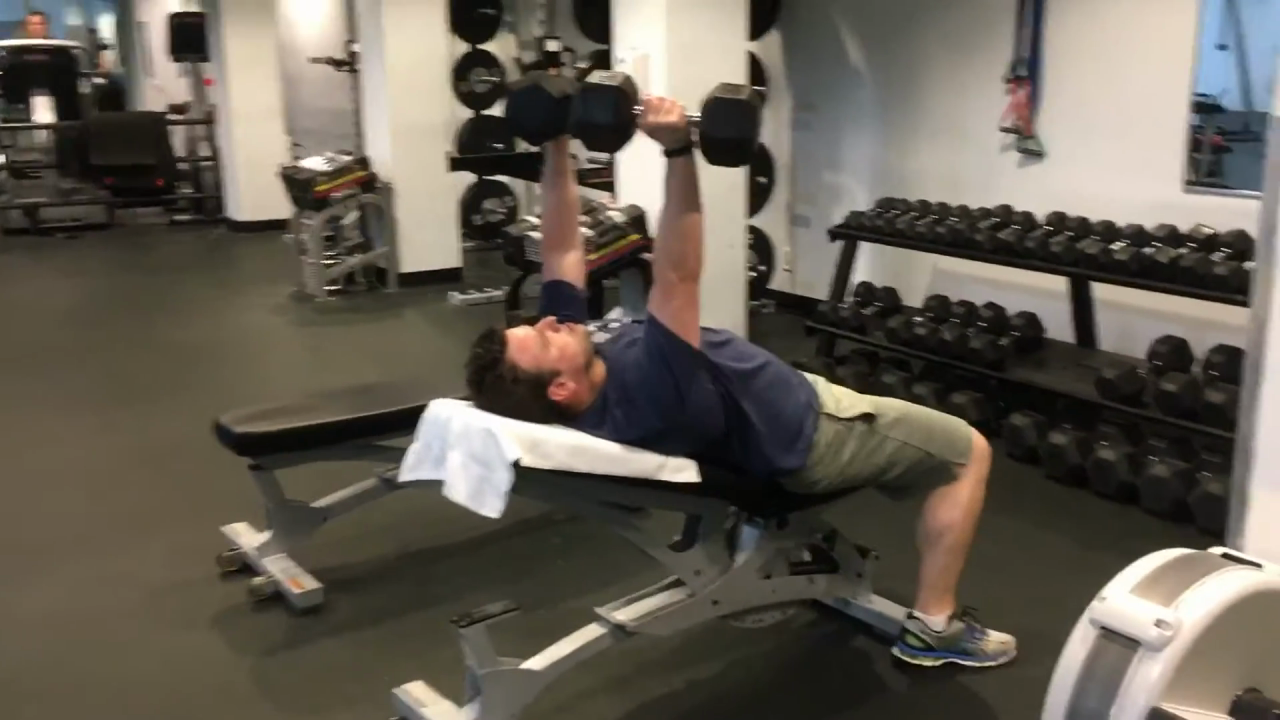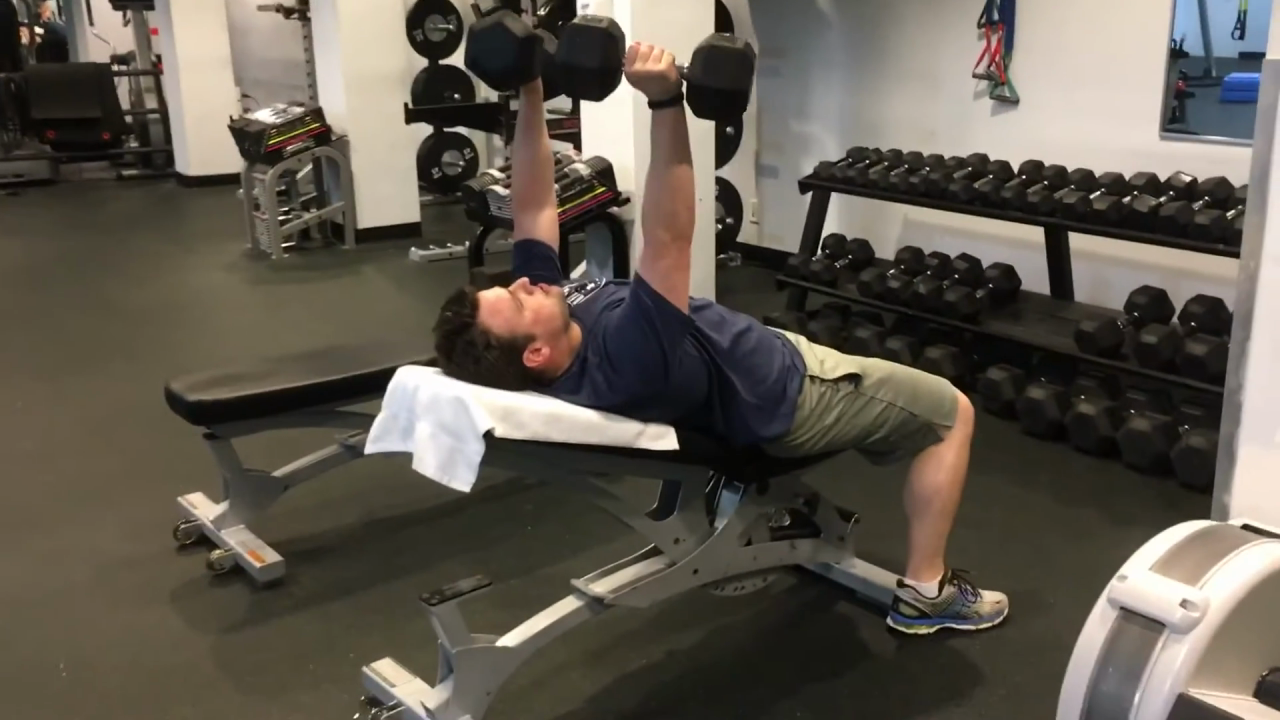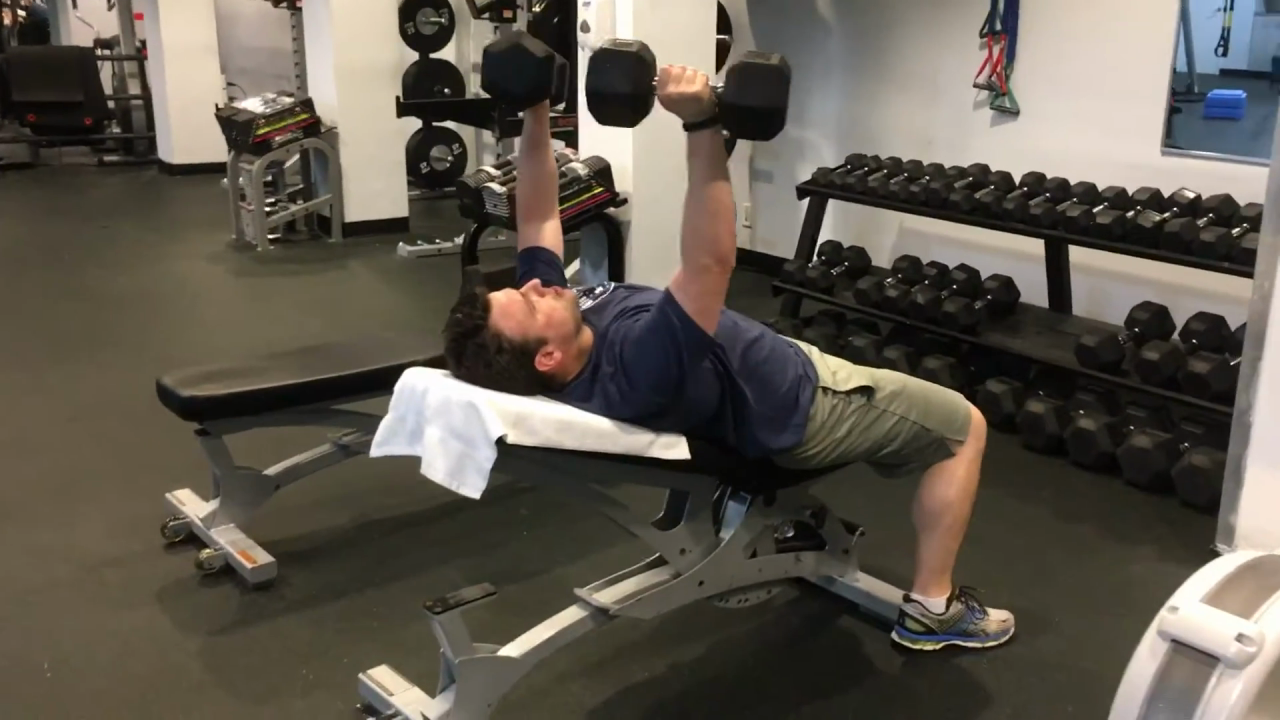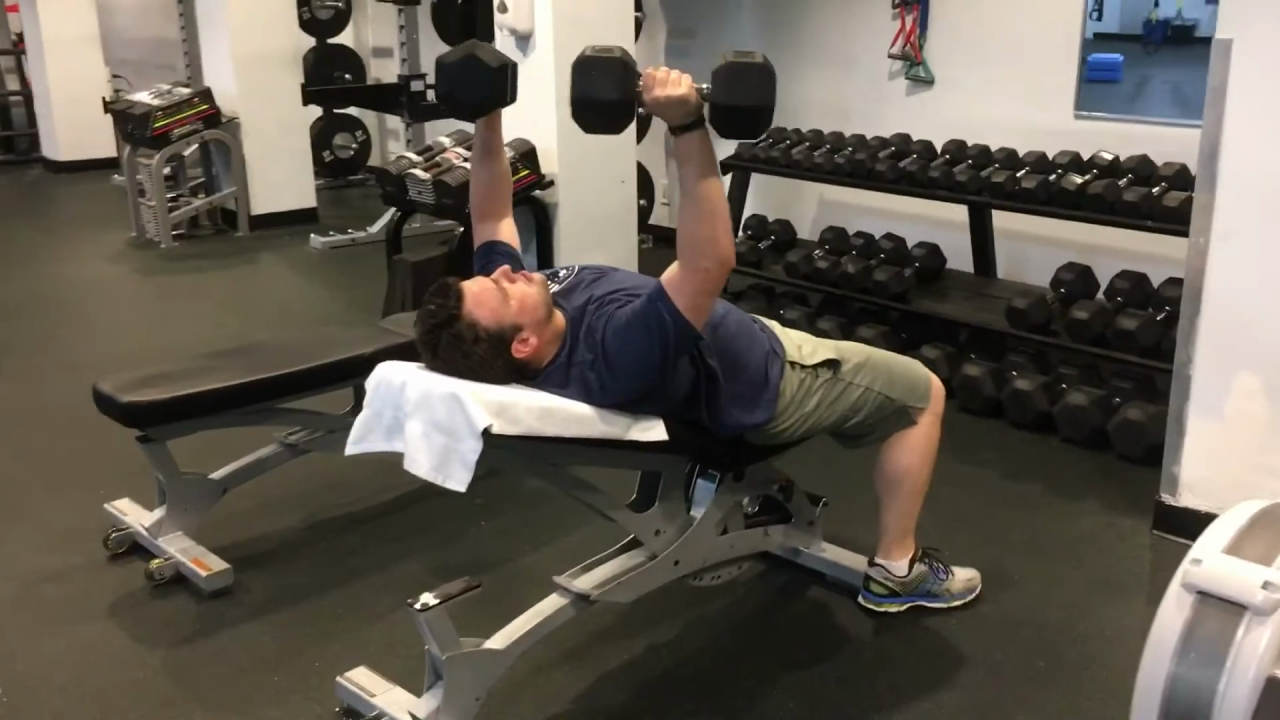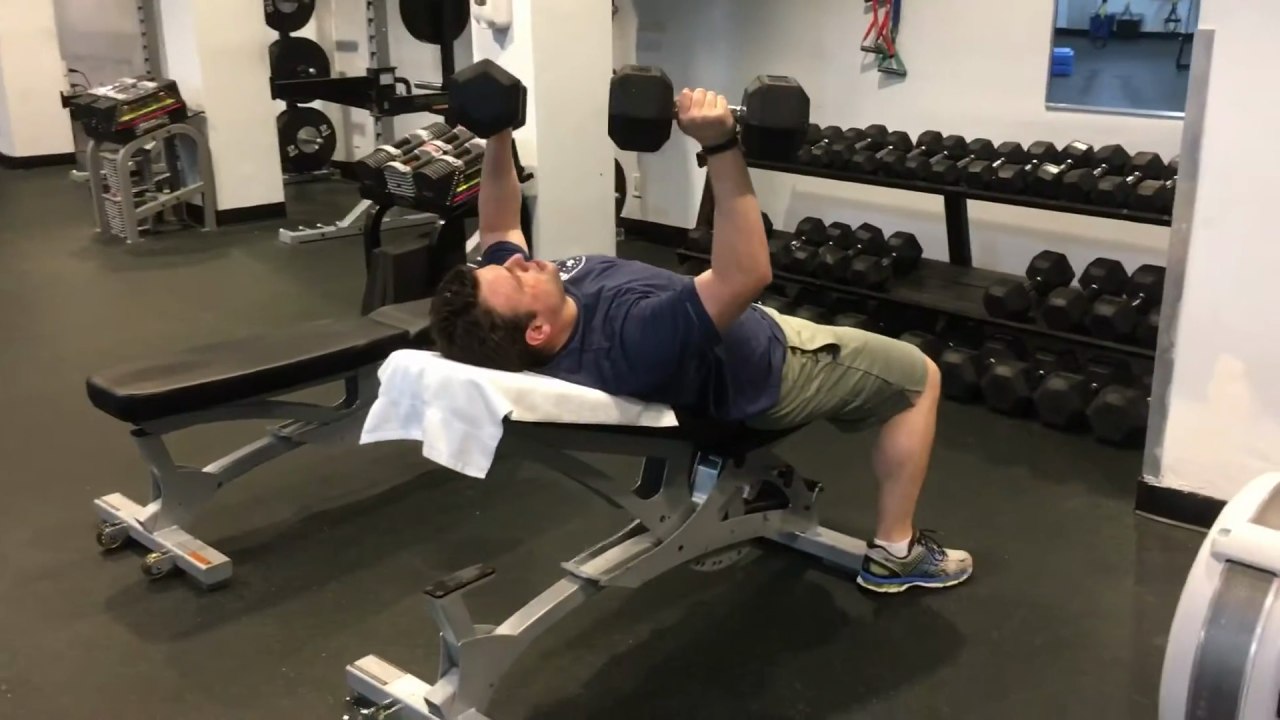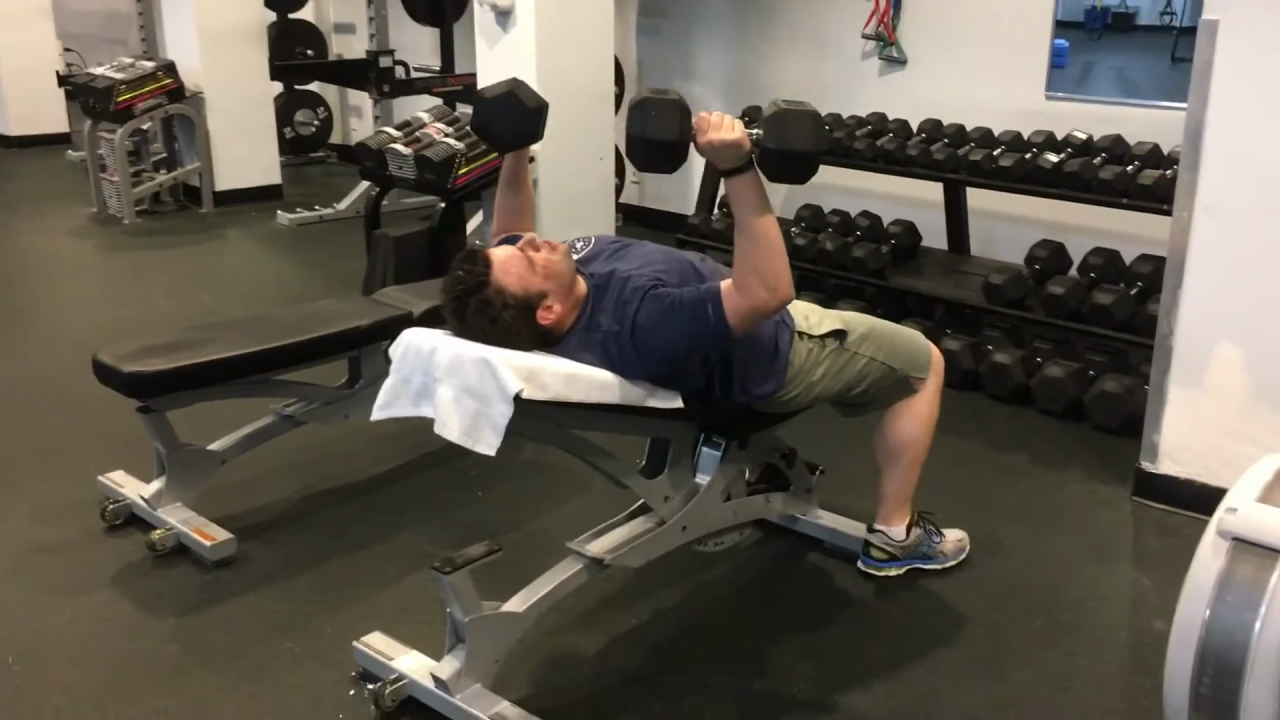
dt=0.5s
person 1, frame 1
left shoulder: (562, 343)
right shoulder: (641, 402)
left elbow: (561, 249)
right elbow: (677, 279)
left wrist: (558, 146)
right wrist: (678, 150)
right hip: (803, 434)
right knee: (968, 452)
right ankle: (934, 625)
person 1, frame 2
left shoulder: (538, 307)
right shoulder: (620, 367)
left elbow: (534, 207)
right elbow: (668, 239)
left wrist: (530, 95)
right wrist: (665, 102)
left hip: (756, 356)
right hip: (784, 394)
right knee: (952, 412)
right ankle: (925, 591)
person 1, frame 3
left shoulder: (537, 323)
right shoulder: (632, 374)
left elbow: (538, 220)
right elbow: (710, 263)
left wrist: (535, 111)
right wrist: (701, 122)
right hip: (795, 404)
right knee: (964, 427)
right ankle: (932, 607)
person 1, frame 4
left shoulder: (503, 316)
right shoulder: (611, 356)
left elbow: (490, 218)
right elbow: (710, 263)
left wrist: (488, 117)
right wrist: (687, 125)
right hip: (762, 378)
right knee: (923, 393)
right ankle: (896, 571)
person 1, frame 5
left shoulder: (518, 307)
right shoulder: (625, 344)
left elbow: (497, 229)
right elbow: (745, 276)
left wrist: (497, 133)
right wrist: (719, 144)
left hip: (728, 341)
right hip: (764, 365)
right knee: (919, 376)
right ankle: (894, 553)
person 1, frame 6
left shoulder: (526, 298)
right shoulder: (632, 328)
left elbow: (509, 229)
right elbow: (768, 291)
left wrist: (516, 148)
right wrist: (737, 166)
left hip: (730, 328)
right hip: (772, 350)
right knee: (923, 363)
right ankle: (893, 536)
